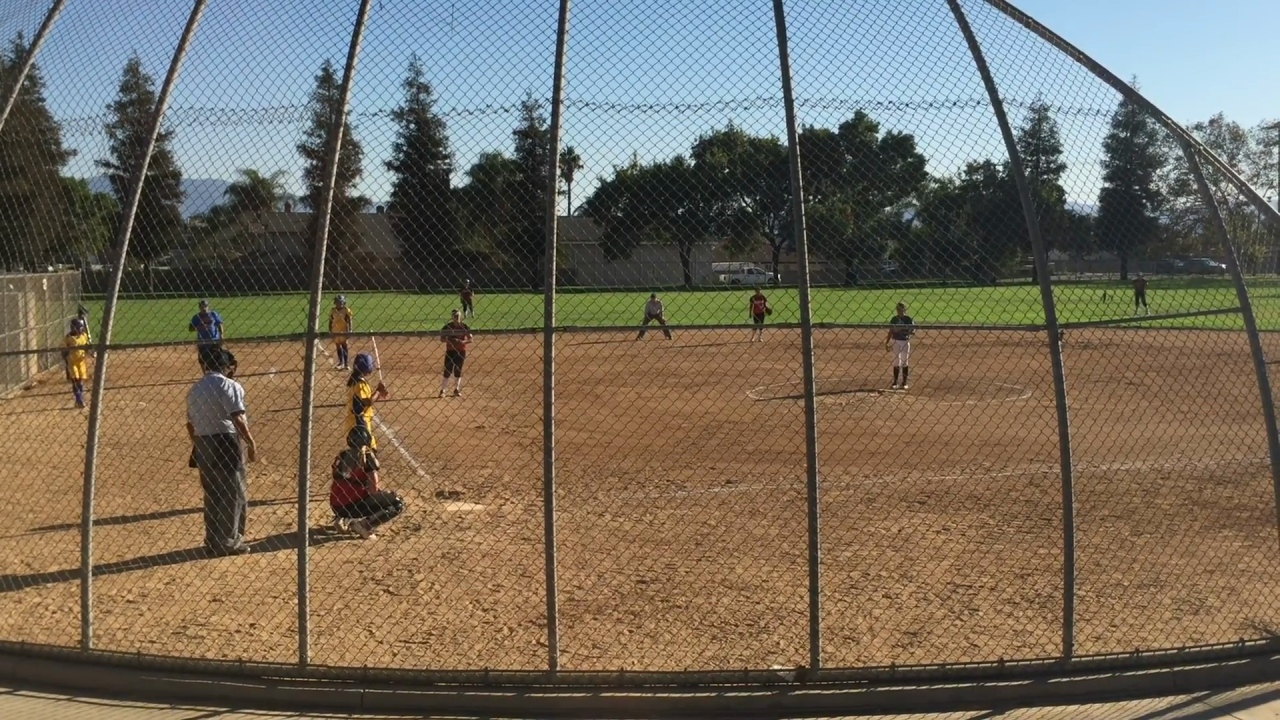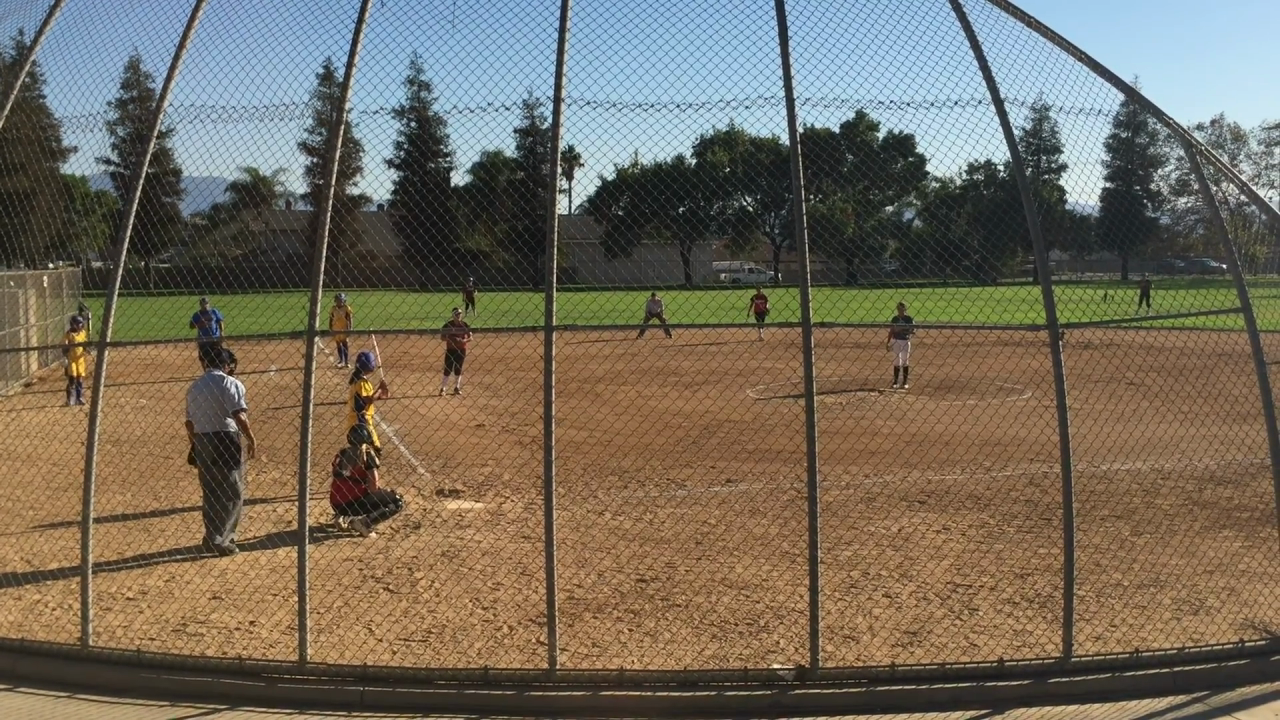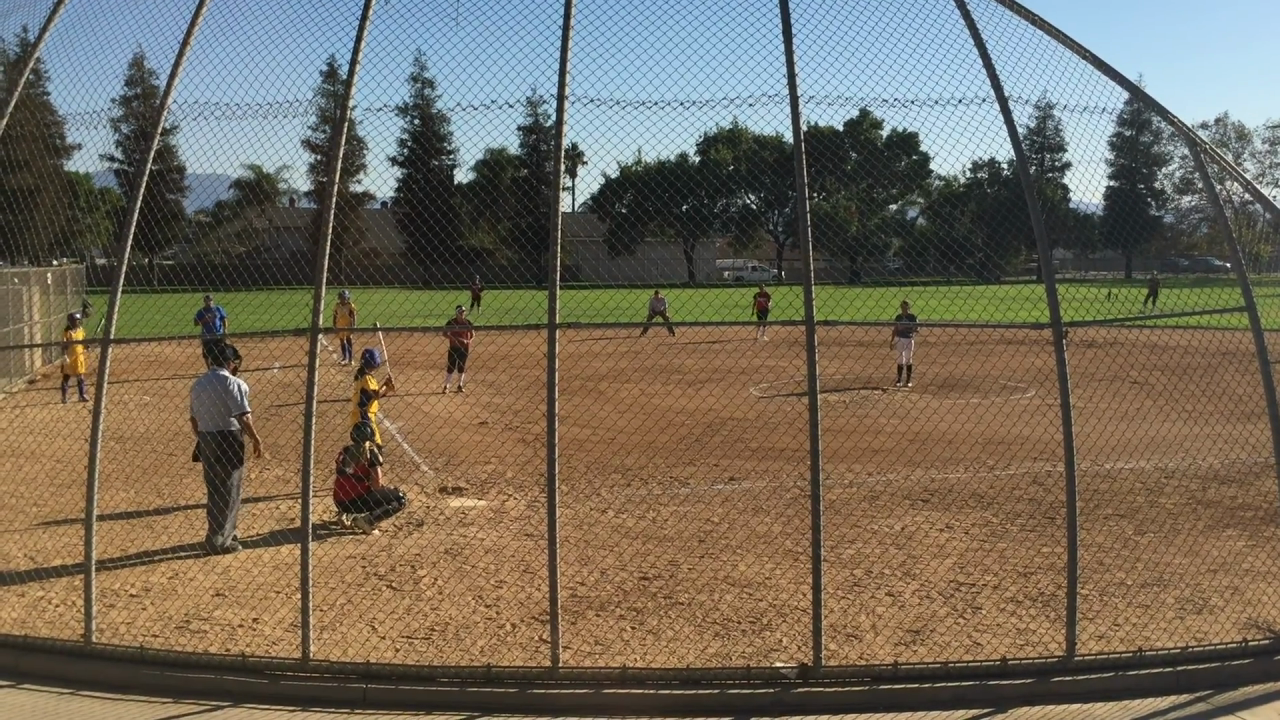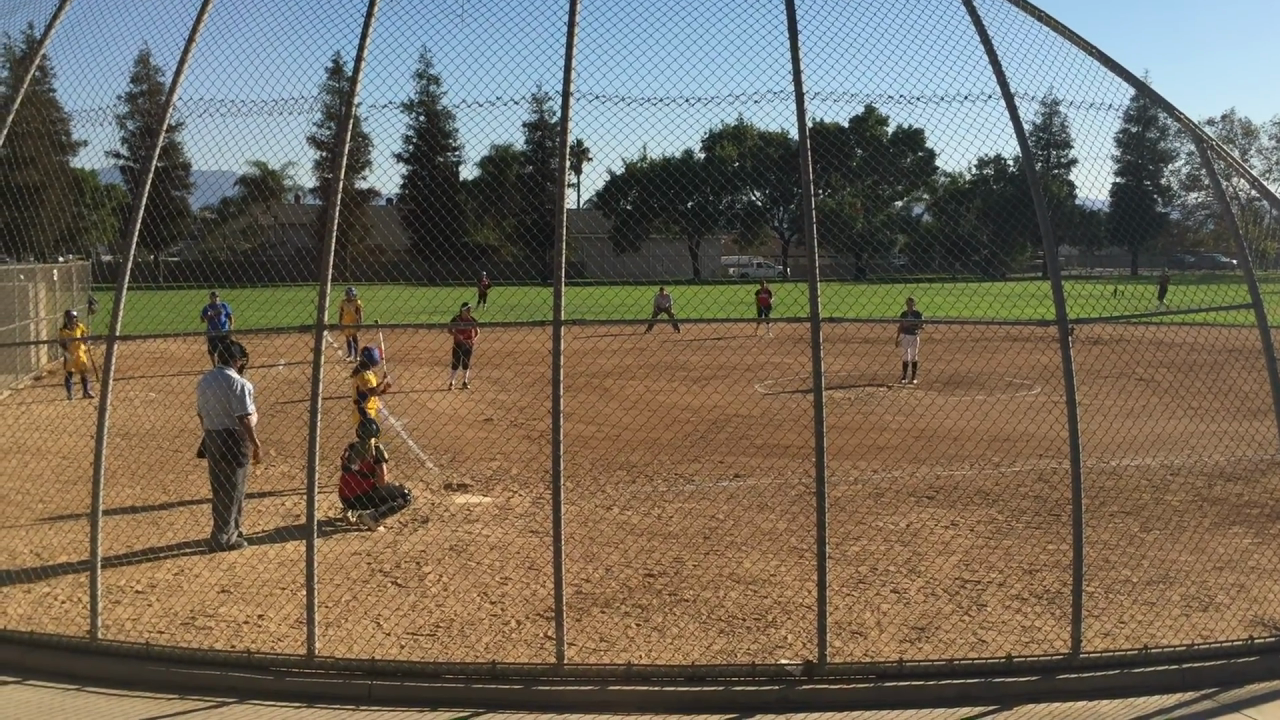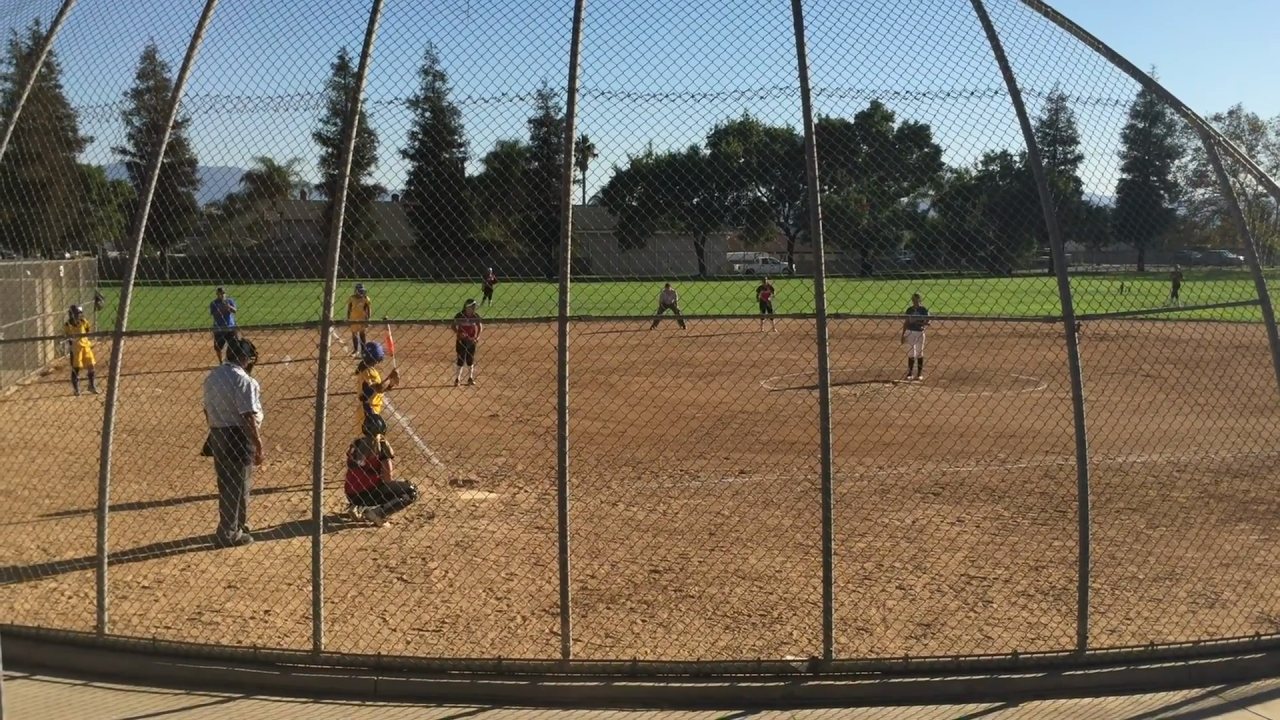
dt=0.3s
person 1, frame 1
left shoulder: (195, 389)
right shoulder: (229, 385)
left elbow: (190, 425)
right elbow: (237, 418)
left wrist: (198, 448)
right wrist: (251, 442)
left hip: (203, 445)
right hip: (225, 443)
left knee: (212, 495)
right knee: (234, 494)
left ankle: (213, 539)
right ankle: (230, 542)
person 1, frame 2
left shoulder: (195, 387)
right shoulder: (230, 383)
left elbow: (189, 422)
right elbow: (239, 416)
left wrist: (196, 446)
right wrist: (251, 440)
left hip: (201, 443)
right hip: (225, 441)
left knee: (210, 493)
right knee: (232, 493)
left ankle: (212, 536)
right ankle: (220, 539)
person 1, frame 3
left shoulder: (198, 384)
right shoulder: (233, 383)
left elbow: (193, 418)
right elbow: (242, 417)
right wrist: (256, 440)
left hip: (206, 441)
right hip: (227, 441)
left knee: (215, 491)
right knee: (229, 493)
left ankle: (217, 534)
right ankle: (220, 540)
person 1, frame 4
left shoulder: (205, 380)
right shoulder: (237, 383)
left elbow: (201, 414)
right elbow: (244, 418)
right wrist: (256, 444)
left hip: (211, 439)
right hip: (232, 439)
left knee: (220, 488)
right knee: (233, 490)
left ankle: (224, 531)
right ankle: (225, 537)
person 1, frame 5
left shoulder: (212, 376)
right shoulder: (244, 380)
left elbow: (208, 410)
right elbow: (248, 417)
right wrist: (258, 444)
left hip: (217, 435)
right hip: (238, 437)
left knee: (226, 484)
right knee: (238, 486)
left ankle: (230, 527)
right ankle: (231, 533)
